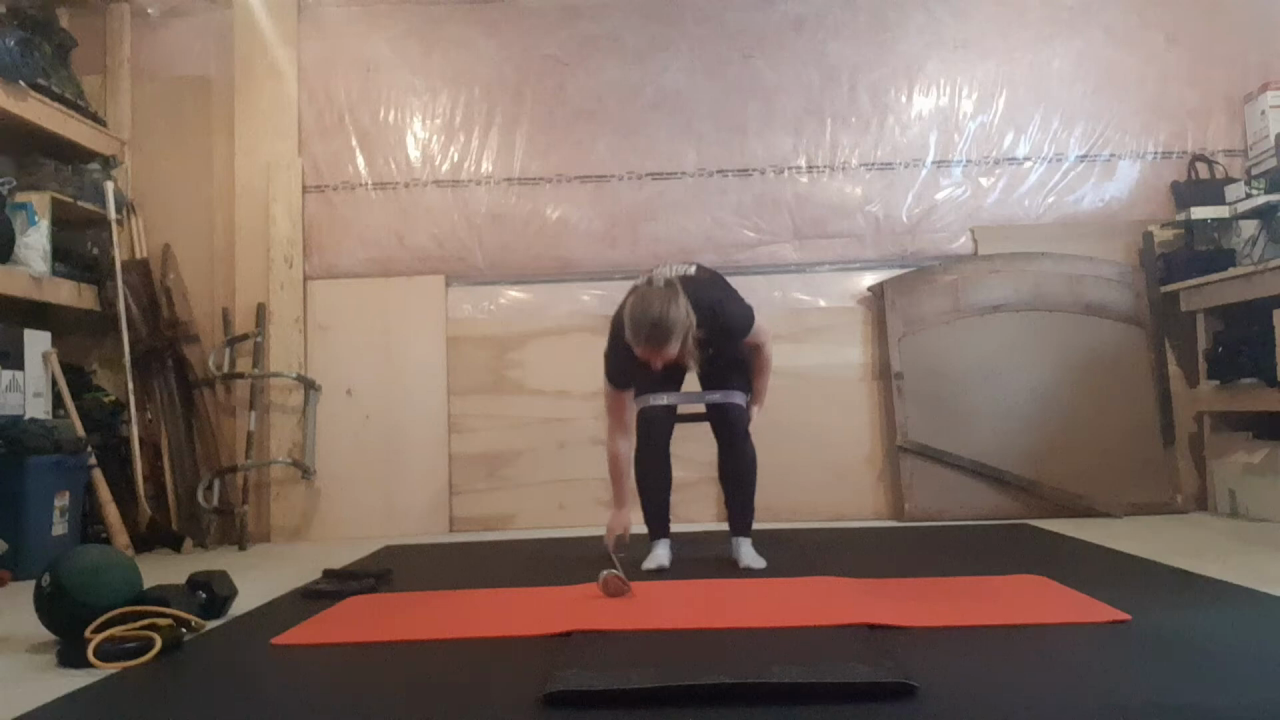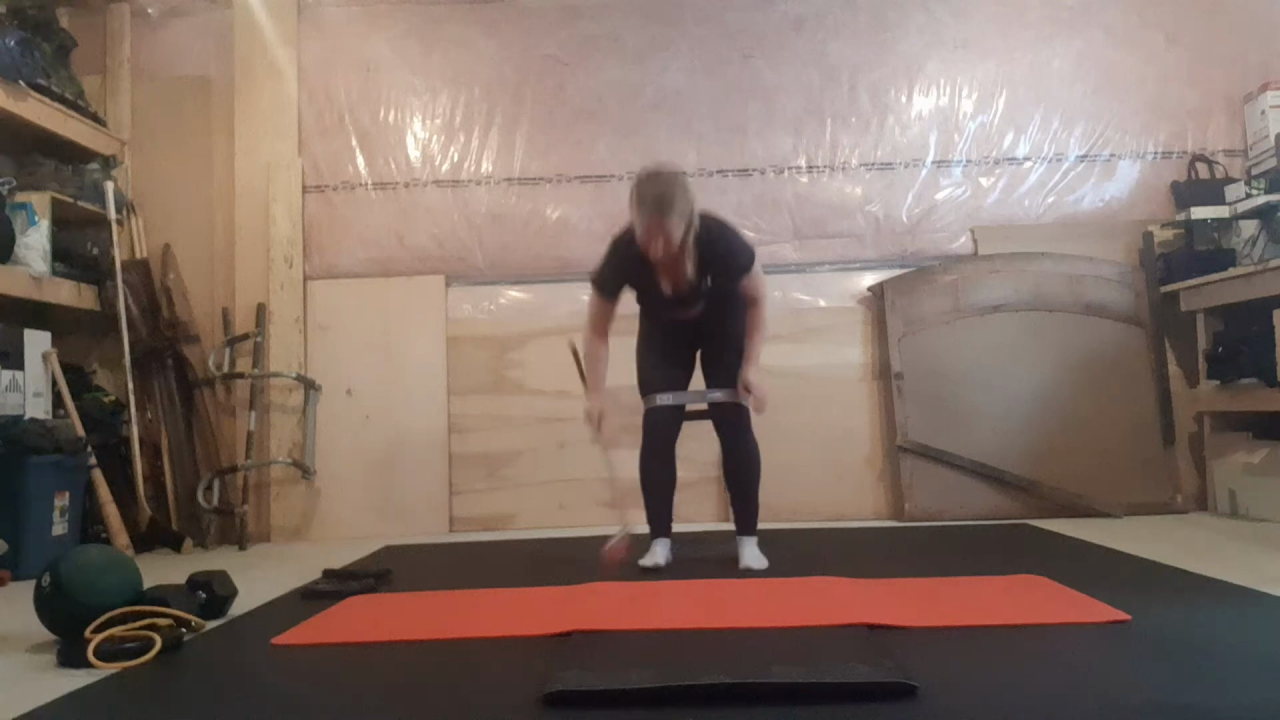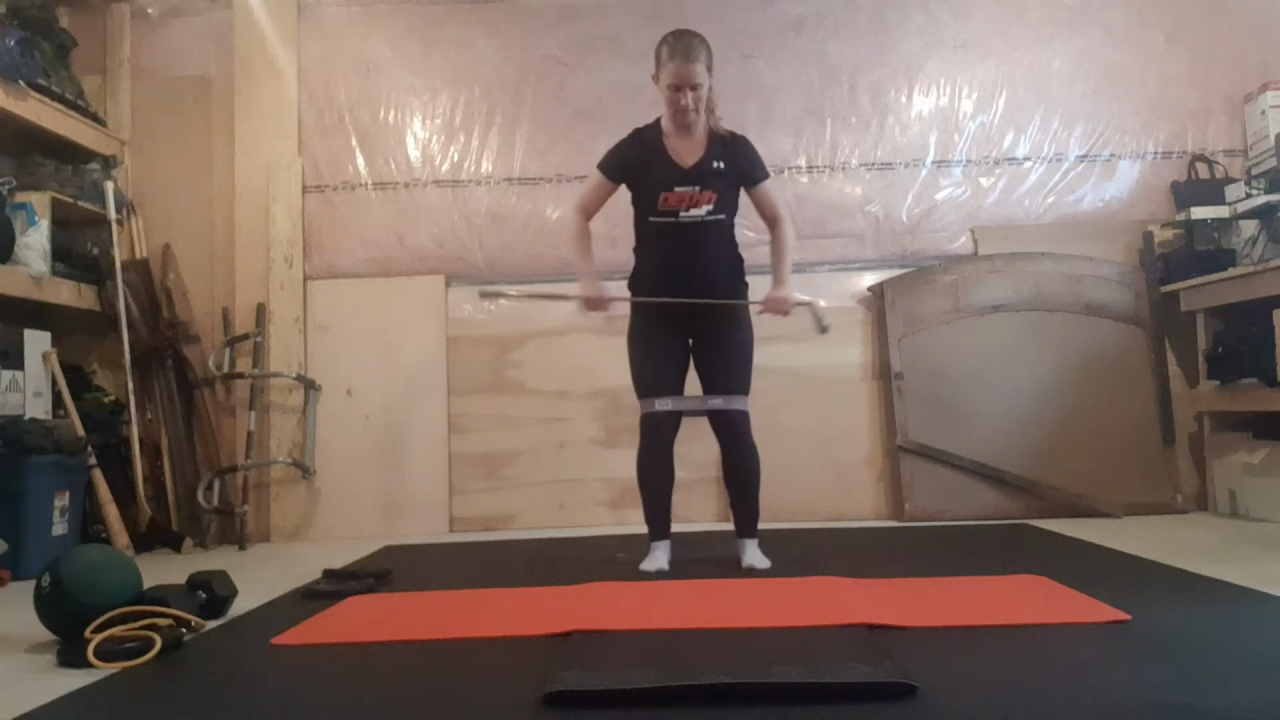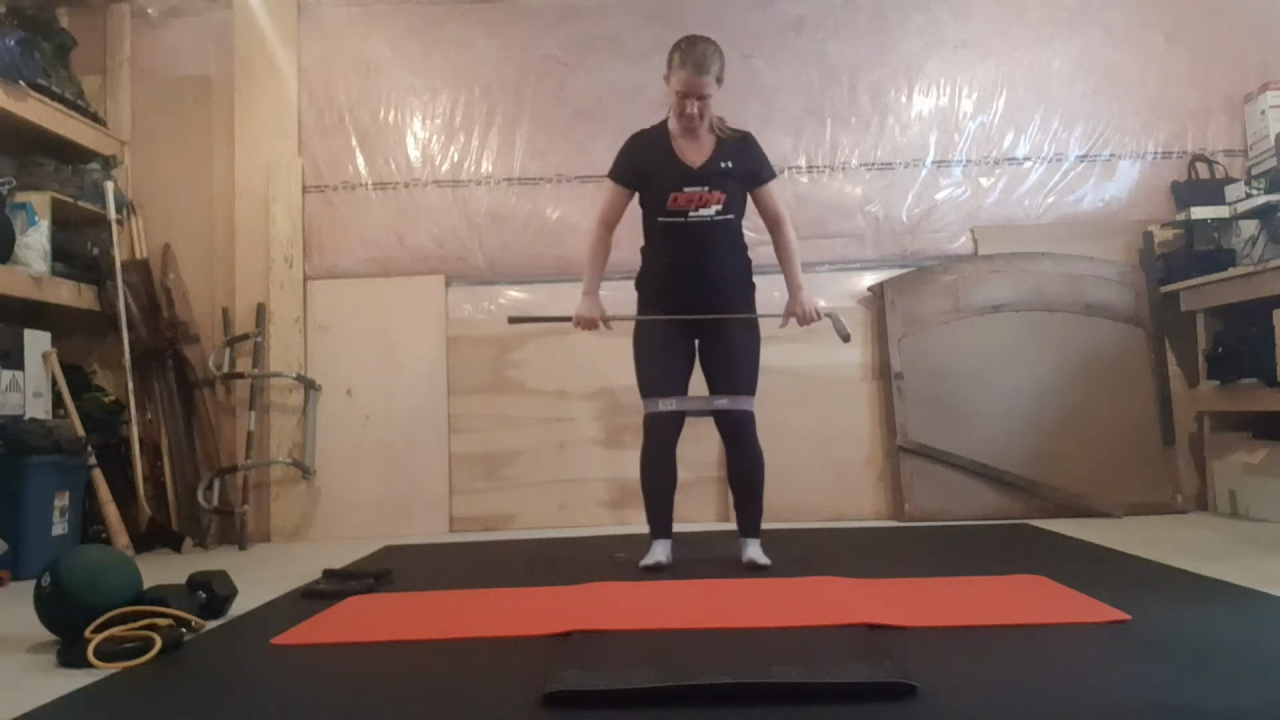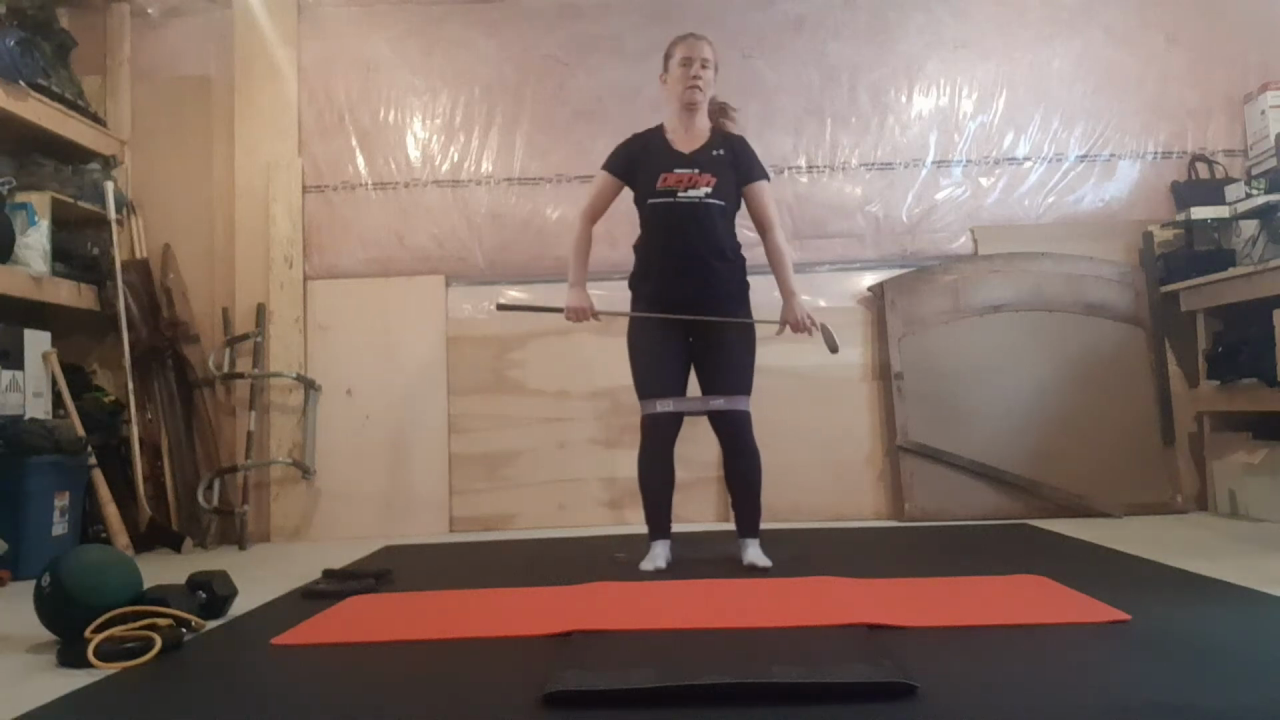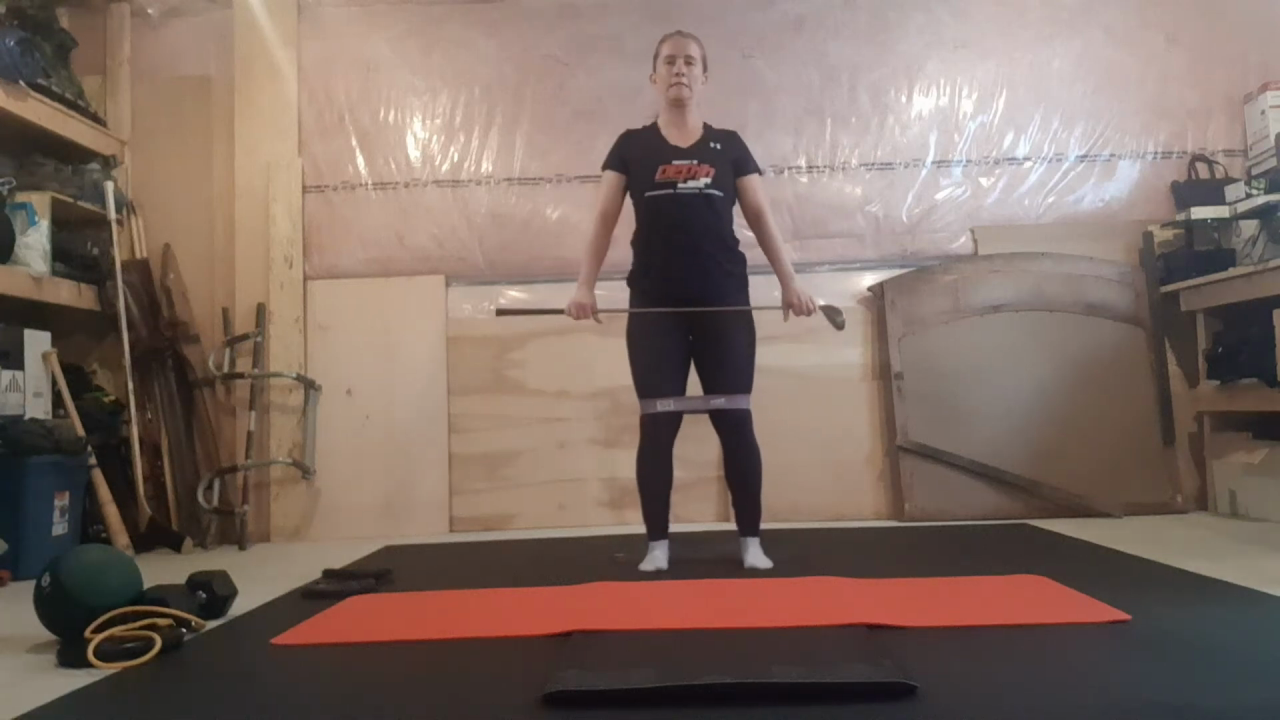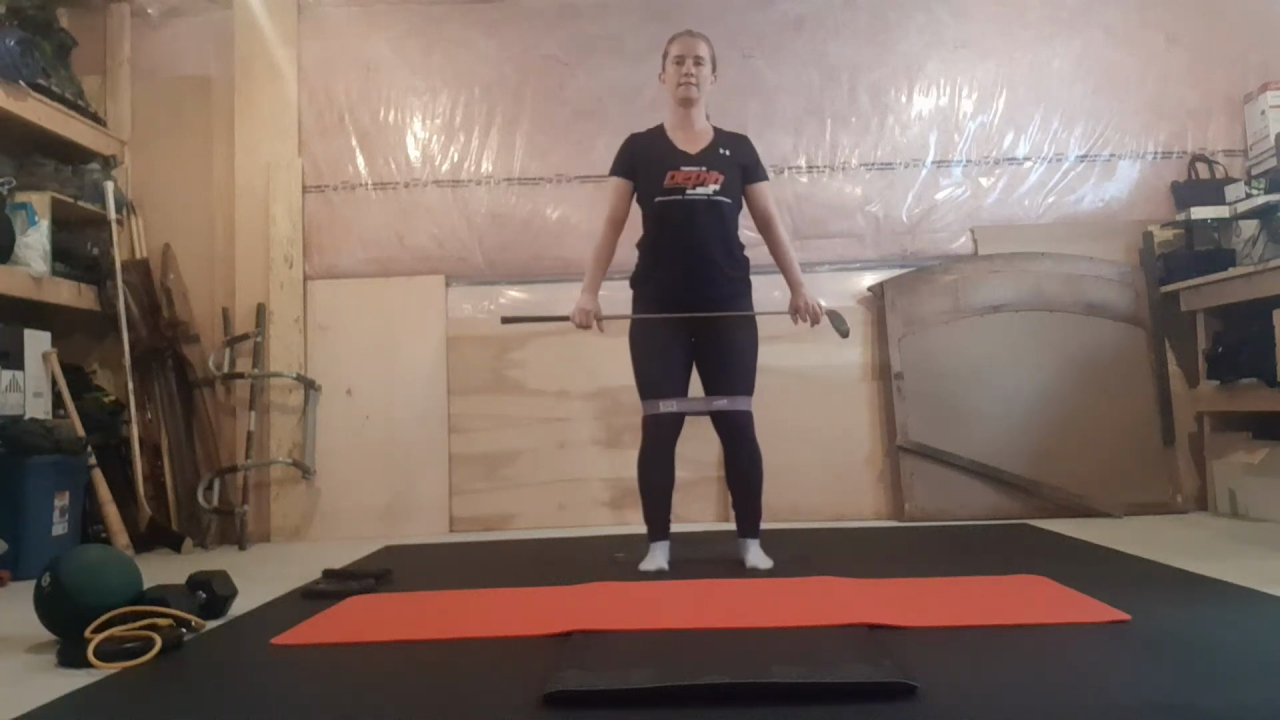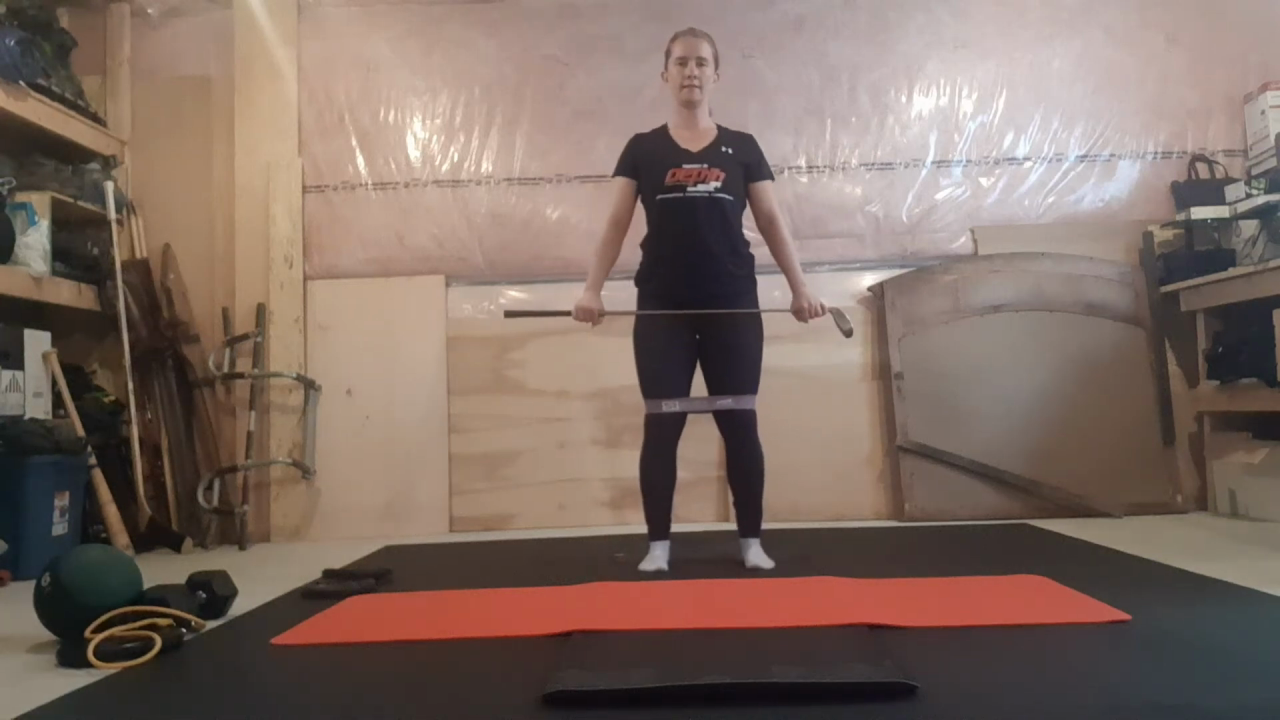
dt=0.5s
person 1, frame 1
left shoulder: (720, 311)
right shoulder: (623, 341)
left elbow: (761, 344)
right elbow: (620, 434)
left wrist: (757, 402)
right wrist: (620, 506)
left hip: (719, 341)
right hip: (649, 336)
left knee: (732, 425)
right knee: (652, 429)
left ankle: (742, 540)
right ankle: (660, 543)
person 1, frame 2
left shoulder: (721, 242)
right shoulder: (622, 255)
left elbow: (756, 299)
right elbow: (597, 329)
left wrist: (751, 367)
right wrist: (595, 394)
left hip: (725, 328)
right hip: (663, 335)
left knee: (733, 421)
right knee: (659, 425)
left ankle: (747, 540)
right ankle: (660, 540)
person 1, frame 3
left shoulder: (735, 150)
right shoulder: (635, 149)
left elbow: (778, 221)
right elbow: (581, 214)
left wrist: (781, 283)
right wrist: (588, 279)
left hip: (723, 310)
right hip: (655, 313)
left knee: (733, 423)
right knee: (657, 426)
left ankle: (749, 541)
right ankle: (659, 543)
person 1, frame 4
left shoulder: (741, 148)
right shoulder: (642, 149)
left elbow: (778, 223)
right elbow: (605, 226)
left wrist: (798, 291)
right wrist: (590, 295)
left hip: (730, 309)
right hip: (661, 310)
left knee: (738, 424)
right knee: (661, 426)
left ankle: (751, 539)
right ankle: (659, 541)
person 1, frame 5
left shoulder: (735, 150)
right shoulder: (638, 148)
left elbow: (769, 226)
right elbow: (588, 217)
left wrist: (791, 297)
right wrist: (576, 285)
left hip: (725, 308)
right hip: (655, 309)
left knee: (734, 424)
right knee: (658, 425)
left ankle: (750, 541)
right ankle: (659, 543)
person 1, frame 6
left shoulder: (729, 144)
right shoulder: (632, 145)
left elbow: (759, 217)
right elbow: (605, 219)
left wrist: (789, 282)
right wrist: (585, 284)
left hip: (724, 303)
right hip: (654, 306)
left knee: (735, 422)
right knee: (658, 425)
left ankle: (751, 541)
right ankle: (657, 544)
person 1, frame 7
left shoulder: (738, 149)
right shoulder: (639, 148)
left elbow: (769, 223)
right elbow: (612, 226)
left wrist: (799, 289)
right wrist: (588, 292)
left hip: (728, 307)
right hip: (658, 309)
left knee: (736, 423)
right knee: (660, 426)
left ankle: (751, 541)
right ankle: (658, 545)
person 1, frame 8
left shoulder: (742, 147)
right shoulder: (642, 148)
left elbow: (771, 221)
right elbow: (616, 223)
left wrist: (800, 287)
right wrist: (592, 288)
left hip: (732, 306)
right hip: (662, 307)
left knee: (739, 423)
right knee: (662, 426)
left ankle: (751, 541)
right ankle: (658, 544)
